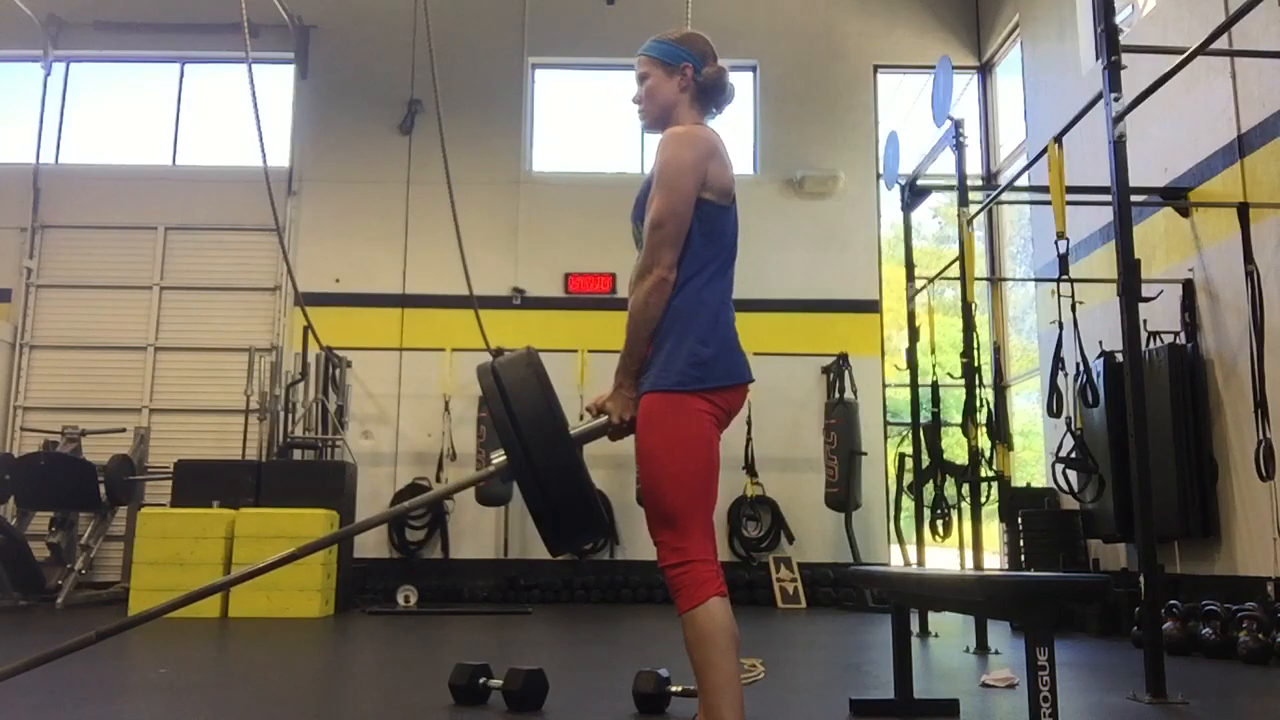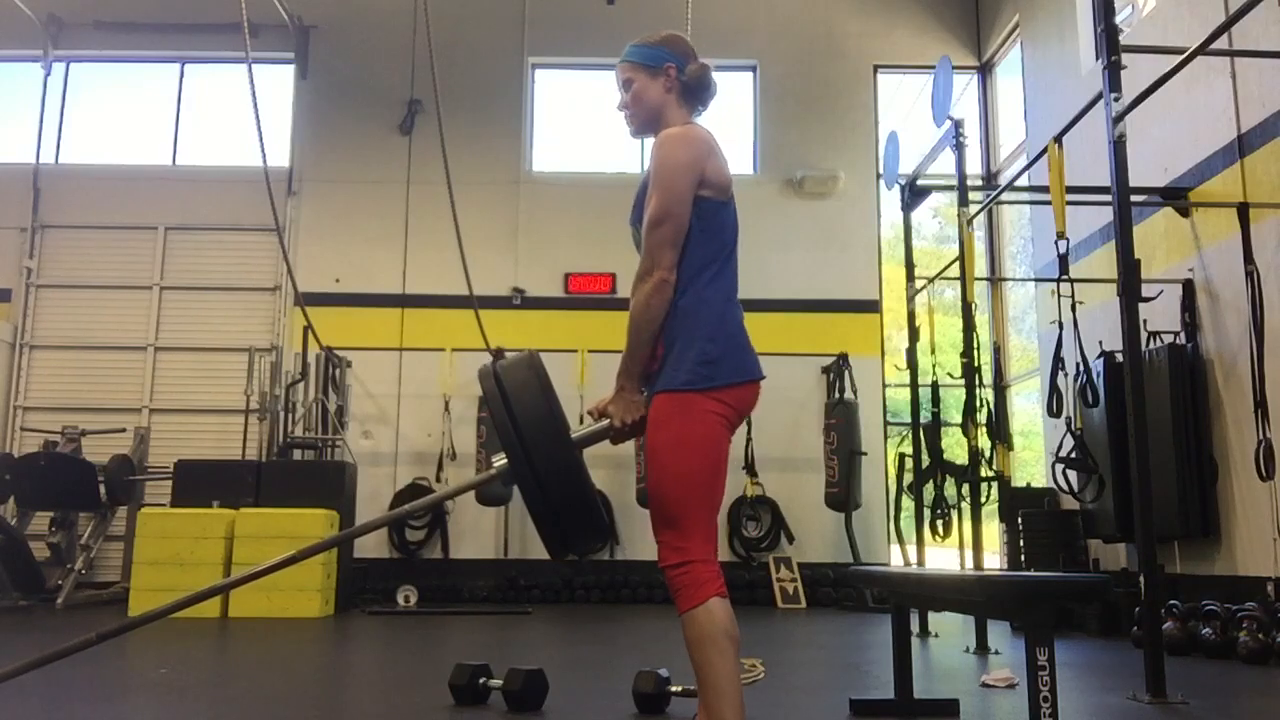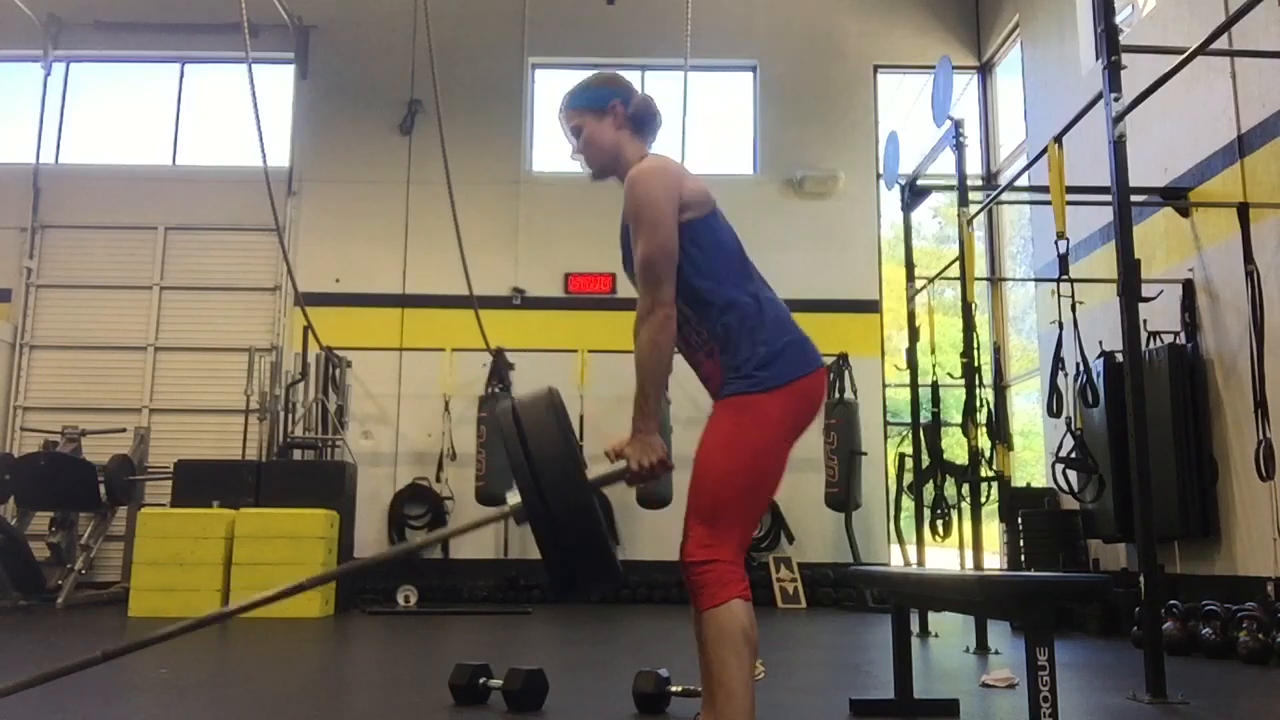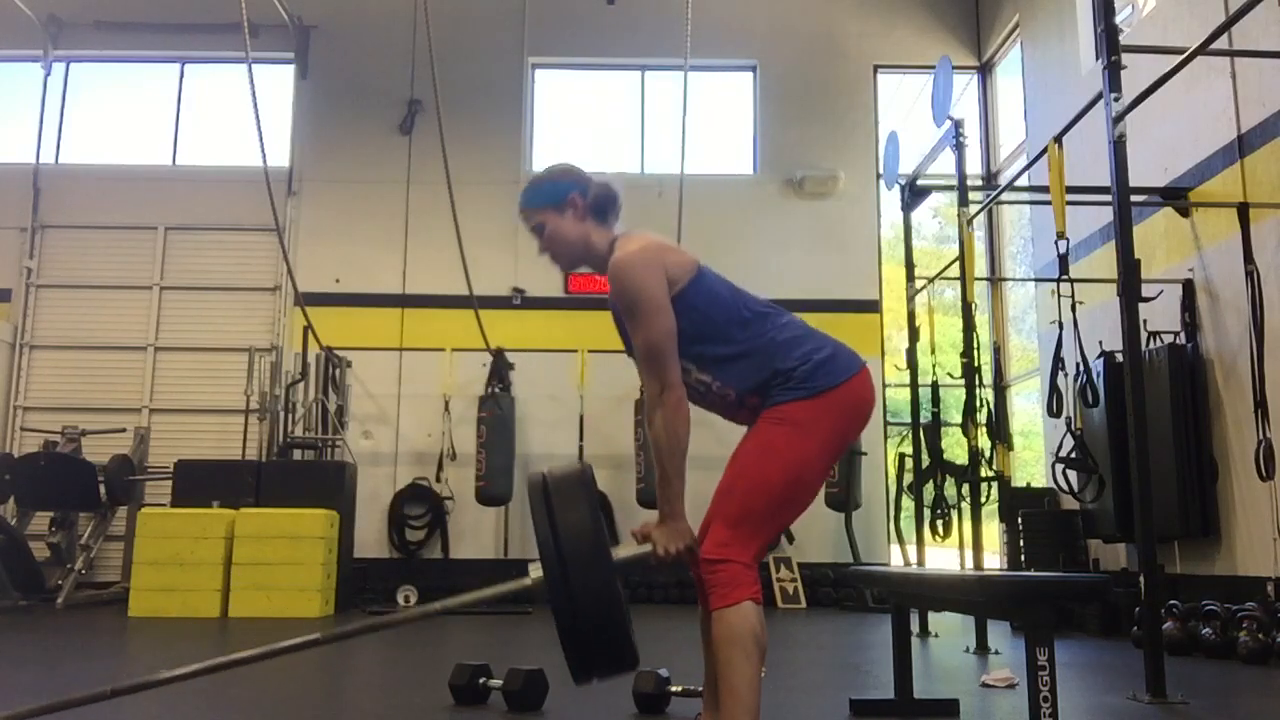
dt=0.4s
person 1, frame 1
left shoulder: (687, 143)
right shoulder: (695, 151)
left elbow: (658, 273)
left wrist: (623, 385)
right wrist: (636, 385)
left hip: (686, 373)
right hip: (695, 370)
left knee: (688, 559)
right knee: (688, 556)
person 1, frame 2
left shoulder: (680, 143)
right shoulder: (685, 151)
left elbow: (658, 276)
left wrist: (625, 390)
right wrist: (637, 389)
left hip: (699, 374)
right hip: (705, 373)
left knee: (687, 561)
right knee: (688, 559)
person 1, frame 3
left shoulder: (650, 178)
right shoulder: (650, 186)
left elbow: (658, 313)
right elbow: (660, 316)
left wrist: (645, 431)
right wrist: (645, 431)
left hip: (770, 378)
right hip: (764, 379)
left knee: (713, 558)
right knee: (707, 558)
person 1, frame 4
left shoulder: (632, 260)
right shoulder: (627, 273)
left elbow: (669, 395)
right elbow: (662, 397)
left wrist: (671, 518)
right wrist: (671, 517)
left hip: (821, 390)
right hip: (811, 396)
left knee: (725, 559)
right knee: (717, 558)
